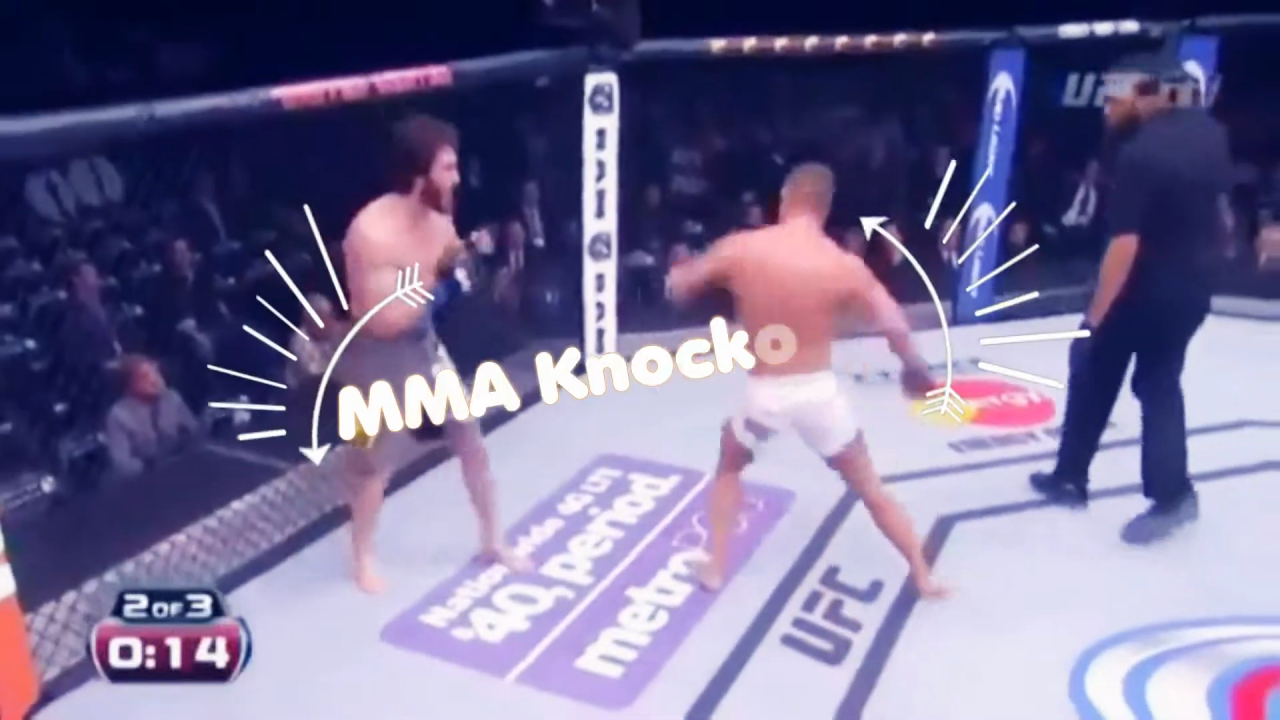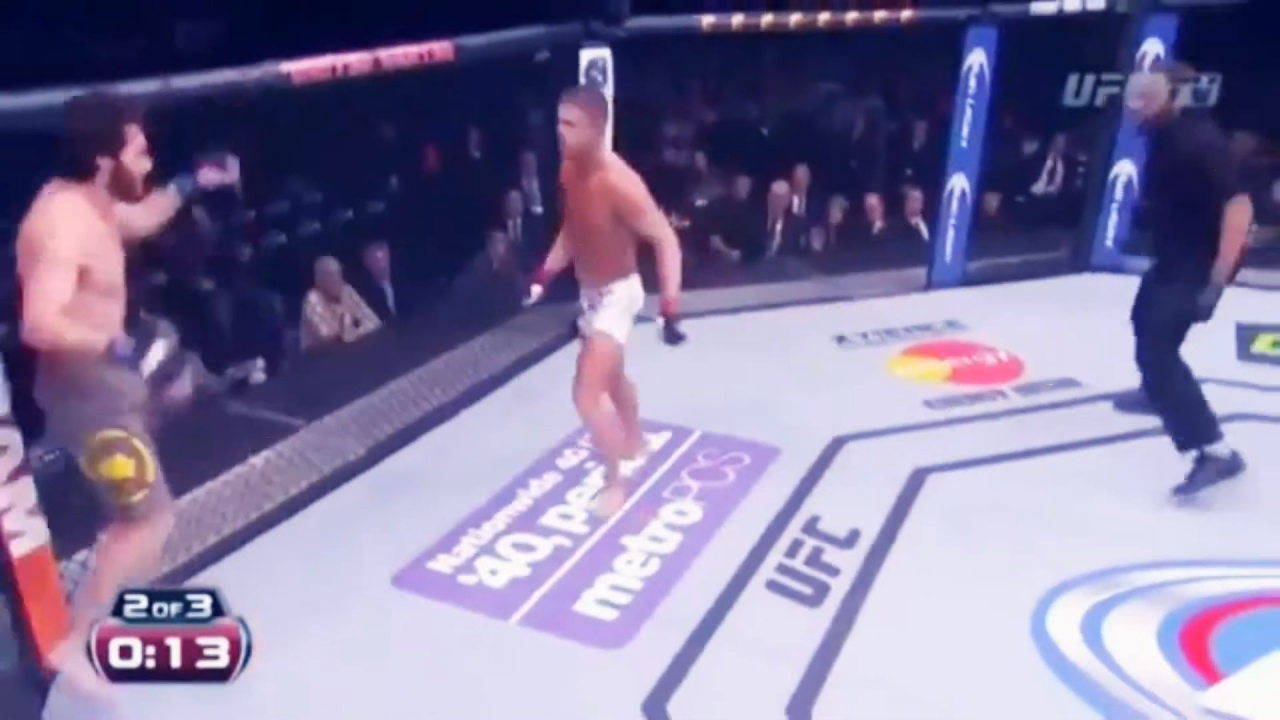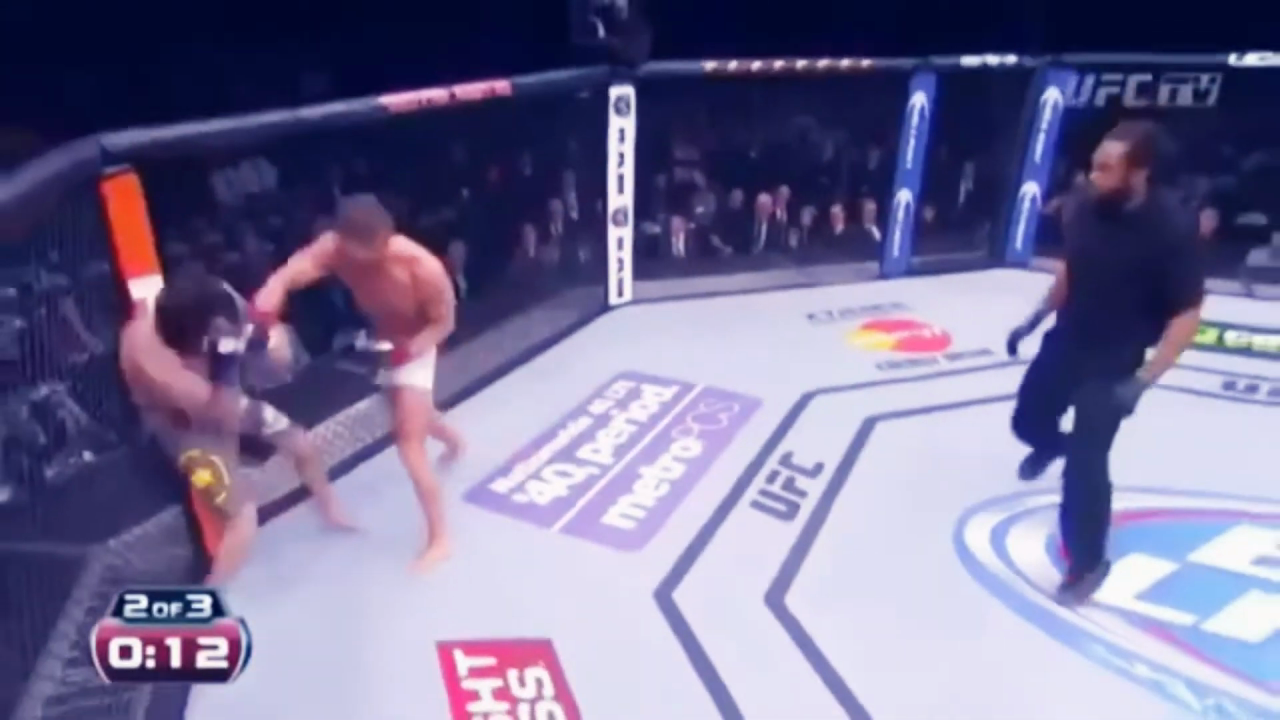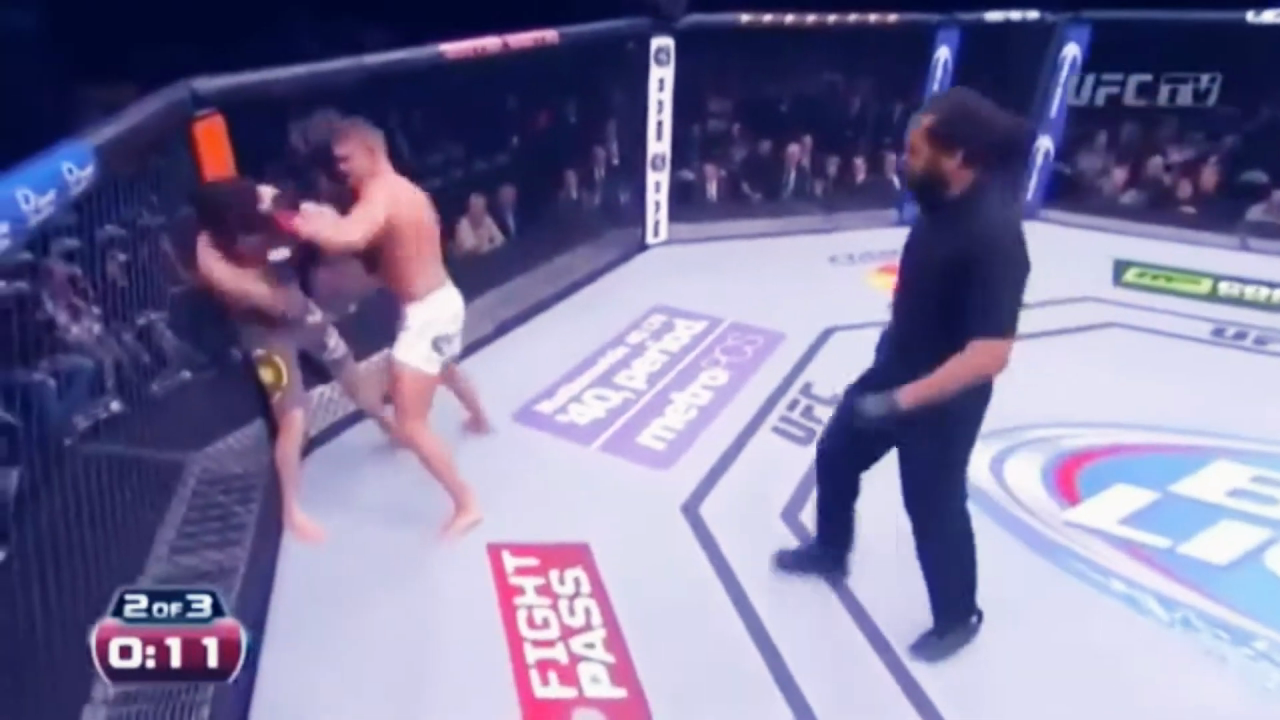
dt=1s
person 1, frame 1
left shoulder: (1139, 156)
right shoulder: (1210, 133)
left elbow: (1125, 246)
right elbow: (1215, 200)
left wrist: (1093, 321)
left hip: (1142, 290)
right hip: (1194, 285)
left knee: (1093, 378)
right knee: (1160, 384)
left ankle: (1070, 478)
right ankle: (1171, 494)
person 1, frame 2
left shoulder: (1198, 140)
right shoulder: (1161, 136)
left elbow: (1239, 208)
left wrist: (1216, 282)
right wrist: (1155, 246)
left hip: (1199, 263)
right hip: (1178, 254)
left knee: (1157, 346)
right knee: (1148, 321)
left ankle: (1214, 451)
right ankle: (1158, 392)
person 1, frame 3
left shoulder: (1171, 228)
right shoulder: (1086, 207)
left elbow: (1187, 316)
left wrist: (1144, 379)
right wrist: (1035, 319)
left hip: (1112, 364)
right hip: (1064, 341)
left knee: (1086, 463)
right knee: (1028, 420)
left ankle: (1088, 563)
right ankle: (1051, 446)
person 1, frame 4
left shoulder: (993, 234)
right shoulder: (945, 201)
left elbow: (990, 353)
left wrist: (897, 400)
left hip: (942, 398)
right hip: (900, 367)
left knee: (934, 507)
right knee: (835, 454)
left ankle: (958, 616)
right ankle: (828, 553)
person 2, frame 1
left shoulder: (437, 216)
right shoulder: (372, 233)
left elbow: (455, 261)
right elbow: (380, 322)
left hip: (422, 342)
right hip: (377, 353)
left knee: (472, 444)
right knee: (376, 466)
left ankle: (492, 540)
right ankle: (362, 554)
person 2, frame 2
left shoulder: (91, 203)
right shoulder: (61, 220)
left elbow: (136, 222)
right elbow: (41, 325)
left wrist: (192, 184)
right wrist: (127, 350)
left hip: (106, 376)
right hip: (82, 382)
left knee: (141, 513)
right knee: (149, 521)
right ankle: (73, 644)
person 2, frame 3
right shoulder: (147, 346)
right elbow: (221, 408)
right wrist: (225, 365)
left hip: (213, 397)
right hip: (180, 419)
left knee: (303, 445)
right knee: (242, 518)
left ankle: (331, 513)
person 2, frame 4
left shoulder: (265, 200)
right shoulder: (212, 262)
right elbow: (282, 305)
right wrist: (282, 265)
left hip: (298, 306)
right hip: (264, 327)
left knee: (349, 369)
right knee: (294, 419)
left ankle: (391, 429)
right ankle: (292, 511)
person 3, frame 1
left shoulder: (745, 248)
right shoulder: (846, 265)
left elbow: (680, 284)
right elbow: (893, 322)
right wrist: (914, 366)
left hip: (766, 398)
right hip: (819, 394)
left knee: (728, 468)
right knee: (867, 486)
left ankle: (714, 566)
right ankle: (921, 573)
person 3, frame 2
left shoulder: (620, 184)
right shoulder: (570, 169)
left elbow: (666, 242)
left wrist: (670, 302)
right wrist: (544, 275)
left hip: (616, 294)
right hip: (588, 289)
left knee: (587, 390)
right knee: (610, 375)
left ankle: (615, 479)
right ankle: (632, 442)
person 3, frame 3
left shoulder: (423, 269)
right shoulder: (336, 247)
left elbow: (442, 323)
right elbow: (286, 278)
left wrist: (402, 352)
right wrist: (263, 313)
left hip: (411, 351)
right hip: (381, 345)
left knee: (410, 446)
right knee: (412, 413)
left ankle: (439, 539)
right ankle: (453, 439)
person 3, frame 4
left shoulder: (384, 194)
right shoulder: (404, 194)
left elbow: (346, 239)
left wrist: (296, 222)
left hip: (425, 314)
right hip: (445, 300)
left knee: (411, 424)
right knee: (446, 370)
left ankle: (466, 506)
right ankle: (479, 418)
